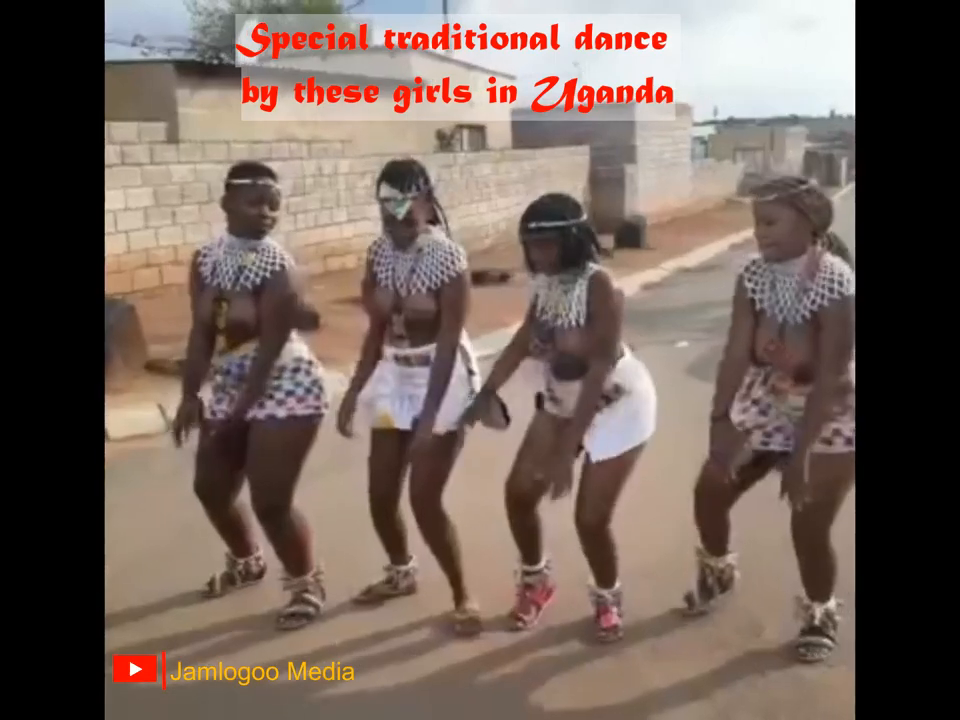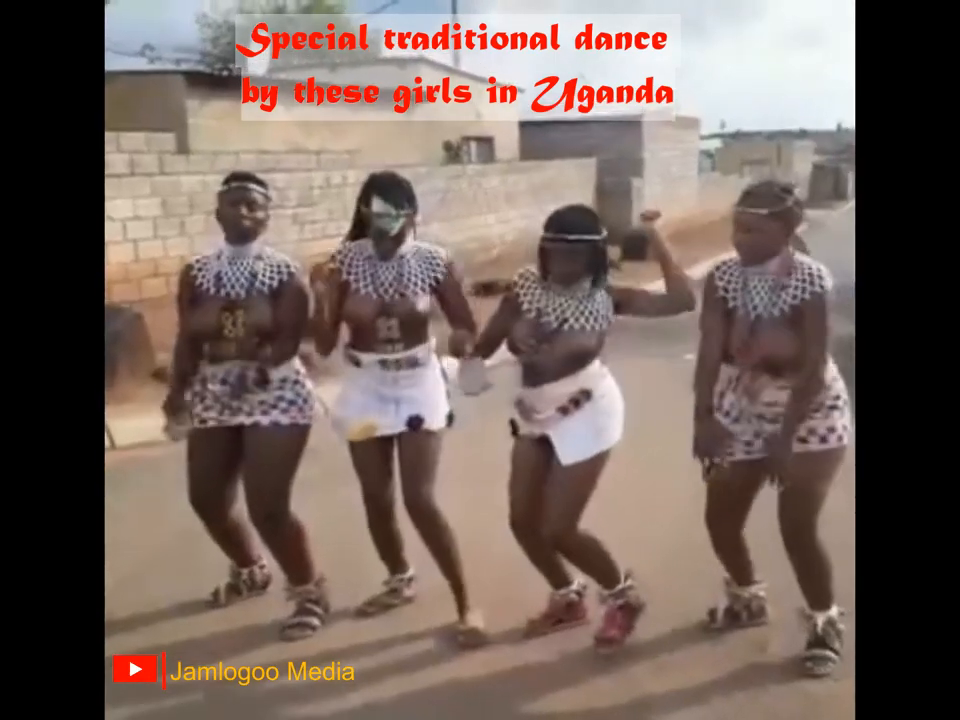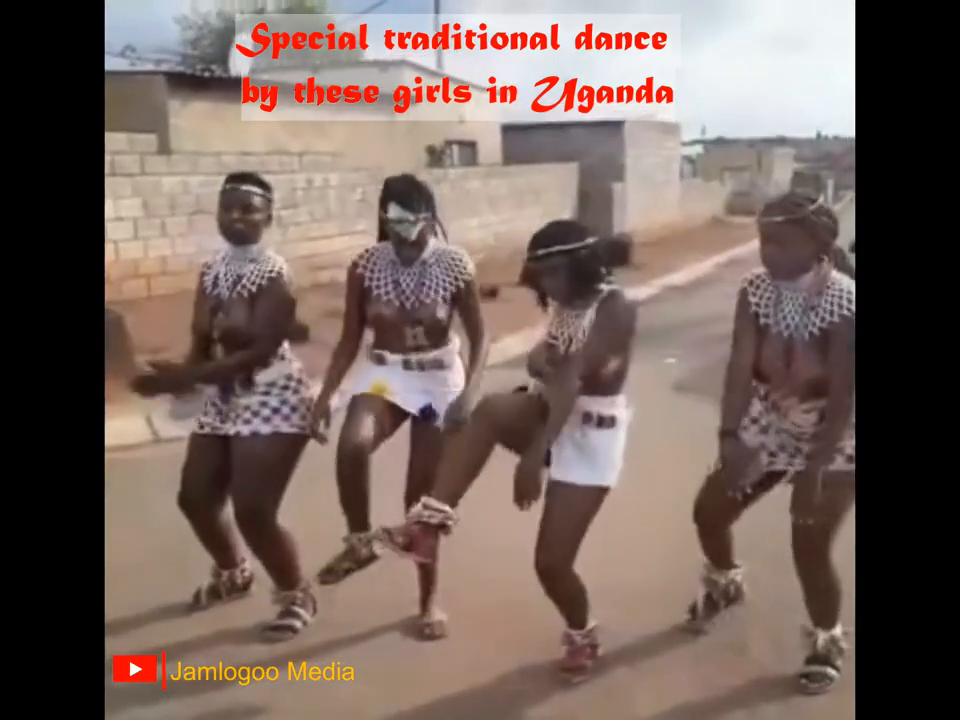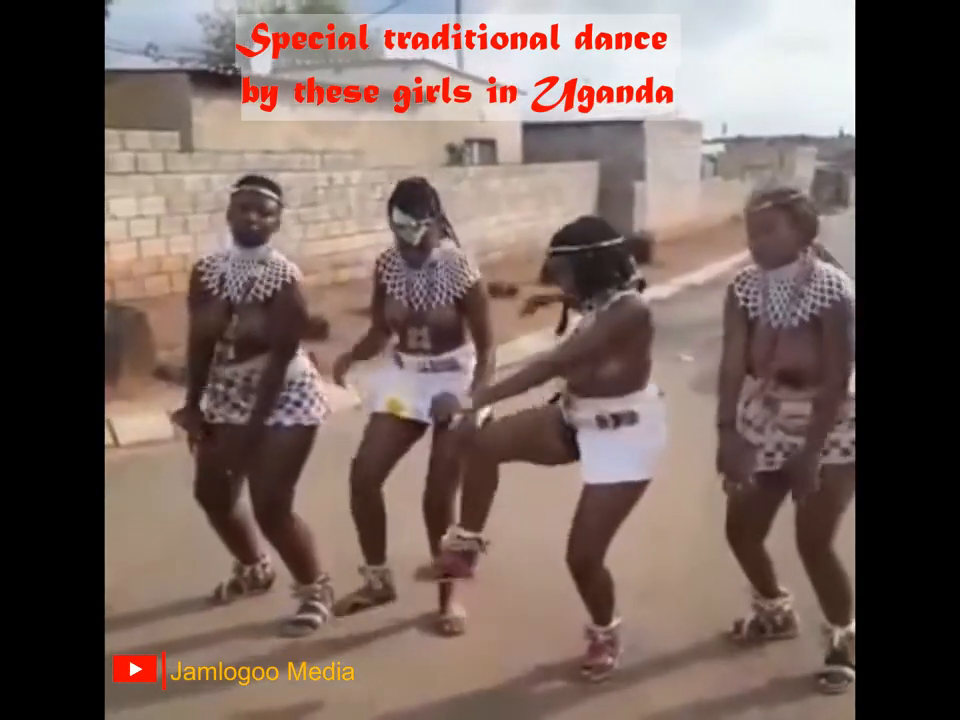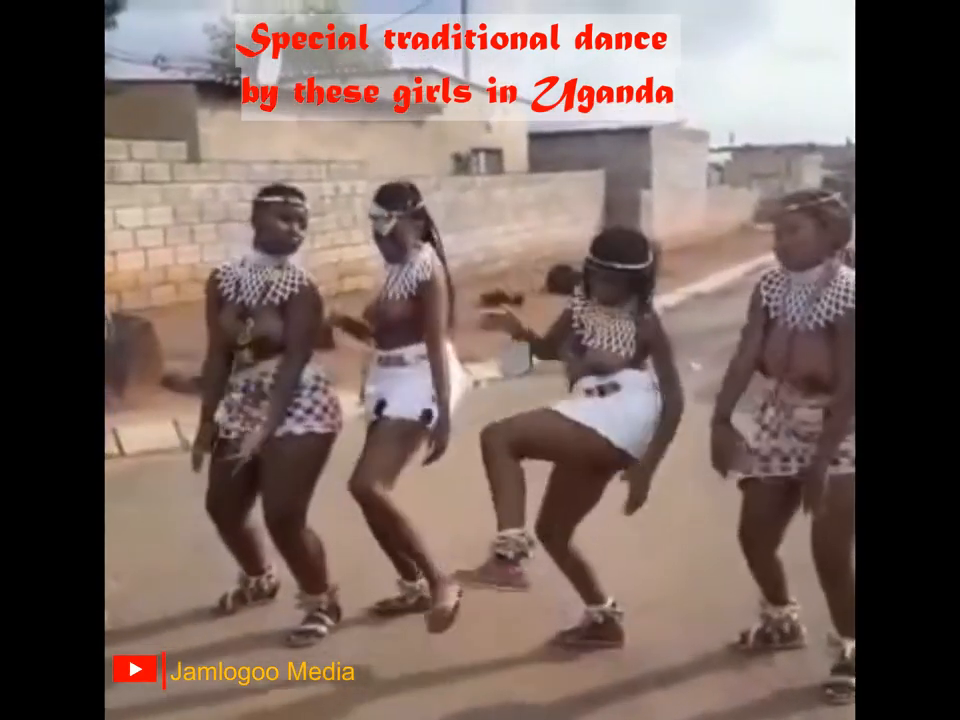
dt=0.7s
person 1, frame 1
left shoulder: (836, 282)
right shoulder: (754, 276)
left elbow: (830, 377)
right elbow: (736, 352)
left wrist: (801, 453)
right wrist: (720, 420)
left hip: (832, 416)
right hip: (770, 405)
left knee: (809, 525)
right knee: (710, 491)
left ankle: (821, 615)
right ankle: (716, 572)
person 1, frame 2
left shoulder: (810, 280)
right shoulder: (722, 277)
left elbow: (813, 370)
right elbow: (710, 350)
left wrist: (786, 441)
right wrist: (704, 415)
left hip: (810, 416)
right hip: (745, 413)
left knee: (797, 525)
right knee: (719, 517)
left ankle: (825, 623)
right ankle: (748, 599)
person 1, frame 3
left shoulder: (844, 301)
right shoulder: (756, 289)
left elbow: (841, 396)
right elbow: (740, 365)
left wrist: (813, 469)
right wrist: (729, 436)
left hip: (833, 436)
right hip: (768, 425)
left knee: (810, 543)
right knee: (709, 510)
left ankle: (828, 641)
right ankle: (724, 584)
person 1, frame 4
left shoulder: (832, 289)
right shoulder: (743, 287)
left elbow: (837, 379)
right elbow: (733, 361)
left wrist: (810, 454)
right wrist: (727, 431)
left hip: (830, 430)
right hip: (767, 426)
left knee: (814, 541)
right knee: (741, 528)
left ankle: (845, 638)
right ankle: (775, 611)
person 1, frame 5
left shoulder: (850, 295)
right shoulder: (771, 287)
left elbow: (849, 387)
right elbow: (746, 356)
left wrist: (822, 460)
right wrist: (722, 423)
left hip: (840, 437)
right hip: (782, 429)
left knee: (831, 553)
right knee: (754, 534)
left ankle: (851, 651)
right ankle: (783, 622)
person 2, frame 1
left shoulder: (277, 267)
right shoulder: (205, 260)
left elbow: (271, 346)
right elbow: (202, 332)
left wrist: (241, 411)
right wrist: (190, 395)
left hip: (283, 389)
right hip: (229, 389)
left knee: (270, 500)
right knee: (210, 487)
left ankle: (306, 584)
right ankle: (245, 561)
person 2, frame 2
left shoulder: (283, 273)
right shoulder: (196, 273)
left elbow: (288, 347)
right elbow: (189, 340)
left wrist: (261, 350)
right wrist: (177, 387)
left hip: (275, 397)
right hip: (215, 399)
left knee: (268, 508)
right knee: (206, 499)
left ankle: (310, 592)
right ankle: (250, 571)
person 2, frame 3
left shoulder: (273, 276)
right shoulder: (211, 270)
left elbow: (258, 353)
right elbow: (202, 343)
left wrist: (184, 375)
right wrist: (175, 374)
left hip: (270, 404)
right hip: (221, 402)
left knee: (253, 514)
right knee: (194, 499)
left ankle: (296, 595)
right ankle: (232, 573)
person 2, frame 4
left shoulder: (284, 279)
right shoulder: (206, 271)
left elbow: (281, 357)
right elbow: (200, 343)
left wrist: (252, 425)
right wrist: (193, 404)
left hip: (283, 399)
right hip: (226, 398)
left knee: (271, 505)
right knee: (212, 495)
left ankle: (316, 590)
right ankle: (254, 569)
person 2, frame 5
left shoulder: (300, 288)
right shoulder: (223, 279)
left elbow: (295, 361)
right elbow: (218, 352)
left wrist: (267, 425)
right wrist: (208, 417)
left hip: (297, 410)
right hip: (242, 409)
left knee: (283, 516)
right knee: (222, 507)
left ankle: (321, 602)
right ankle: (258, 579)
person 3, frame 1
left shoulder: (448, 258)
right shoulder: (378, 253)
left elbow: (448, 344)
right elbow: (377, 331)
left wrist: (429, 418)
right wrist: (353, 394)
left hip: (440, 383)
right hip: (393, 380)
left knee: (425, 501)
right knee: (380, 495)
left ankle: (462, 595)
right ankle: (401, 572)
person 3, frame 2
left shoulder: (431, 260)
right shoulder: (342, 262)
left elbow: (466, 325)
right elbow: (324, 344)
left wrist: (462, 334)
right wrist: (319, 297)
left hip: (418, 386)
right hip: (364, 387)
left knee: (420, 501)
right knee: (377, 500)
left ankle: (465, 603)
right ankle: (400, 581)
person 3, frame 3
left shoulder: (454, 264)
right shoulder: (366, 266)
left elbow: (478, 335)
right elbow: (351, 338)
left wrist: (469, 391)
right wrist: (326, 393)
left hip: (438, 381)
right hip: (383, 374)
left knee: (420, 493)
right knee: (351, 448)
left ankle: (429, 599)
right ankle: (360, 541)
person 3, frame 4
left shoulder: (461, 269)
right shoulder: (387, 266)
left elbow: (485, 346)
right elbow: (380, 333)
right wrist: (351, 356)
left hip: (456, 383)
right hip: (404, 380)
left knee: (437, 499)
right knee: (362, 476)
left ankle: (448, 597)
right ankle: (377, 580)
person 3, frame 5
left shoulder: (426, 268)
right shoulder: (397, 267)
left elbow: (437, 344)
left wrist: (443, 416)
right wrist: (348, 324)
left hip: (418, 384)
right hip: (391, 384)
left knee: (366, 486)
right knee: (370, 492)
left ankle: (439, 581)
right ankle: (414, 587)
person 4, frame 1
left shoulder: (599, 287)
right shoulder: (546, 283)
left elbow: (598, 371)
right elbow: (520, 344)
left wrist: (568, 450)
right wrist: (485, 395)
left hip: (615, 404)
right hip: (561, 399)
left knee: (591, 518)
right knee: (518, 491)
left ankle: (608, 598)
right ankle: (535, 581)
person 4, frame 2
left shoulder: (607, 298)
right shoulder: (527, 284)
left elbow: (683, 300)
right elbow: (492, 335)
left wrist: (654, 239)
right wrist: (470, 353)
left hip: (585, 414)
right hip: (534, 413)
left knee: (558, 528)
right knee: (523, 522)
left ankle: (622, 594)
right ankle: (567, 599)
person 4, frame 3
left shoulder: (615, 307)
right shoulder: (563, 306)
left elbow: (575, 378)
left wrist: (536, 451)
left hip: (590, 435)
right hip: (545, 415)
left knee: (552, 562)
right knee: (488, 412)
left ankle: (582, 636)
right ankle: (426, 524)
person 4, frame 4
left shoulder: (628, 311)
right shoulder: (601, 302)
left elbow: (557, 362)
left wrist: (480, 399)
left hip: (626, 434)
right hip: (580, 417)
left knee: (583, 554)
right knee: (484, 441)
left ankle: (605, 635)
right ankle: (463, 548)
person 4, frame 5
left shoulder: (645, 322)
right shoulder: (582, 304)
left elbow: (672, 399)
right elbow: (547, 348)
left wrist: (647, 467)
right wrist: (517, 330)
left hip: (622, 415)
right hip: (598, 424)
left knee: (497, 437)
right knee: (551, 530)
left ankle: (509, 557)
right ankle: (604, 619)
